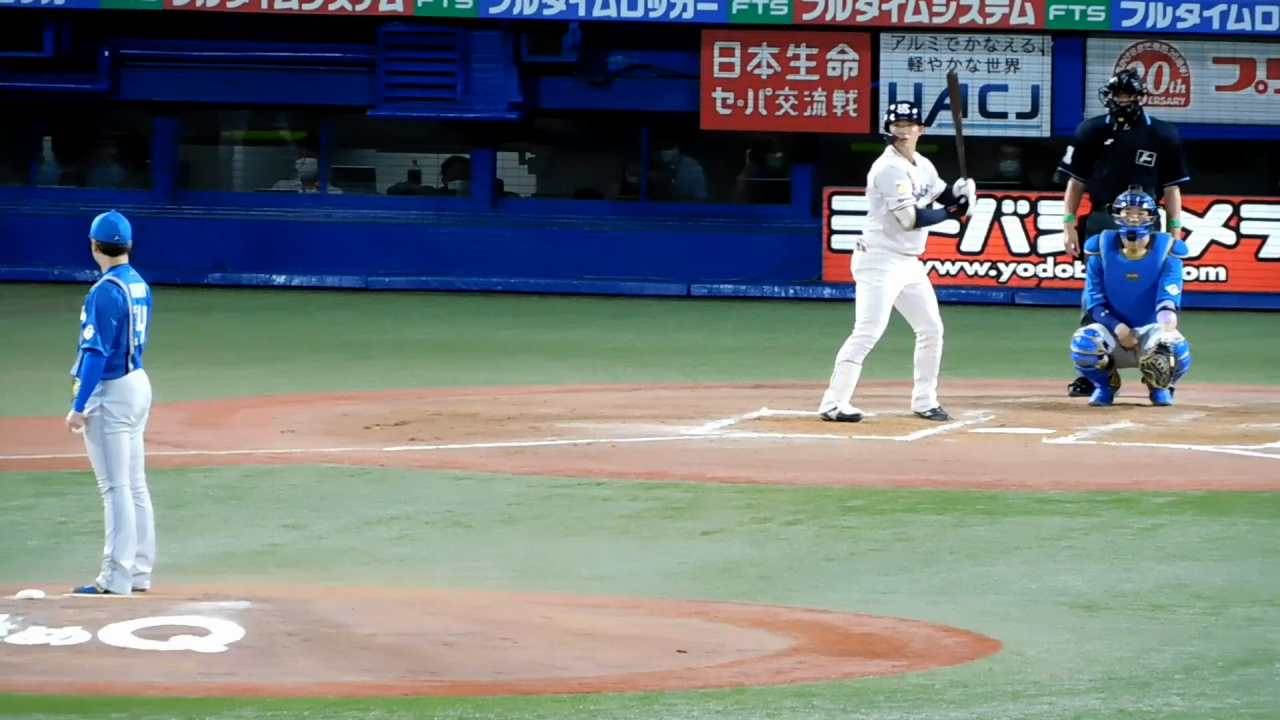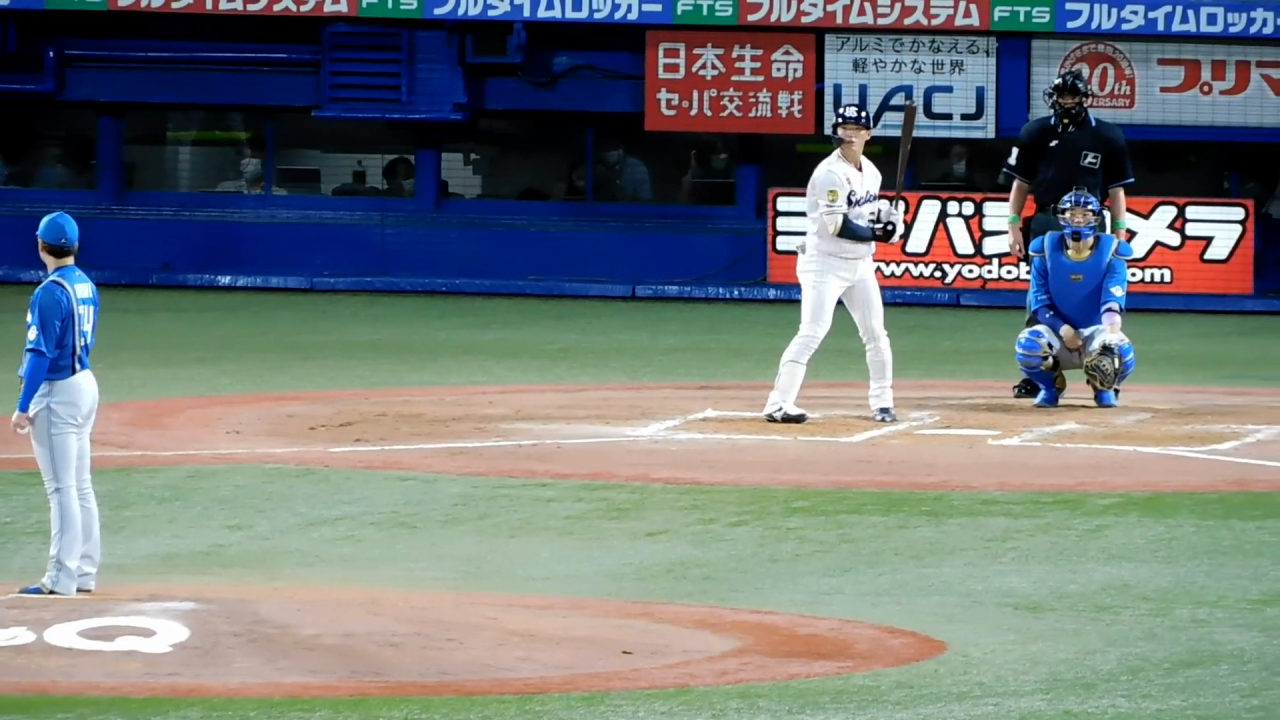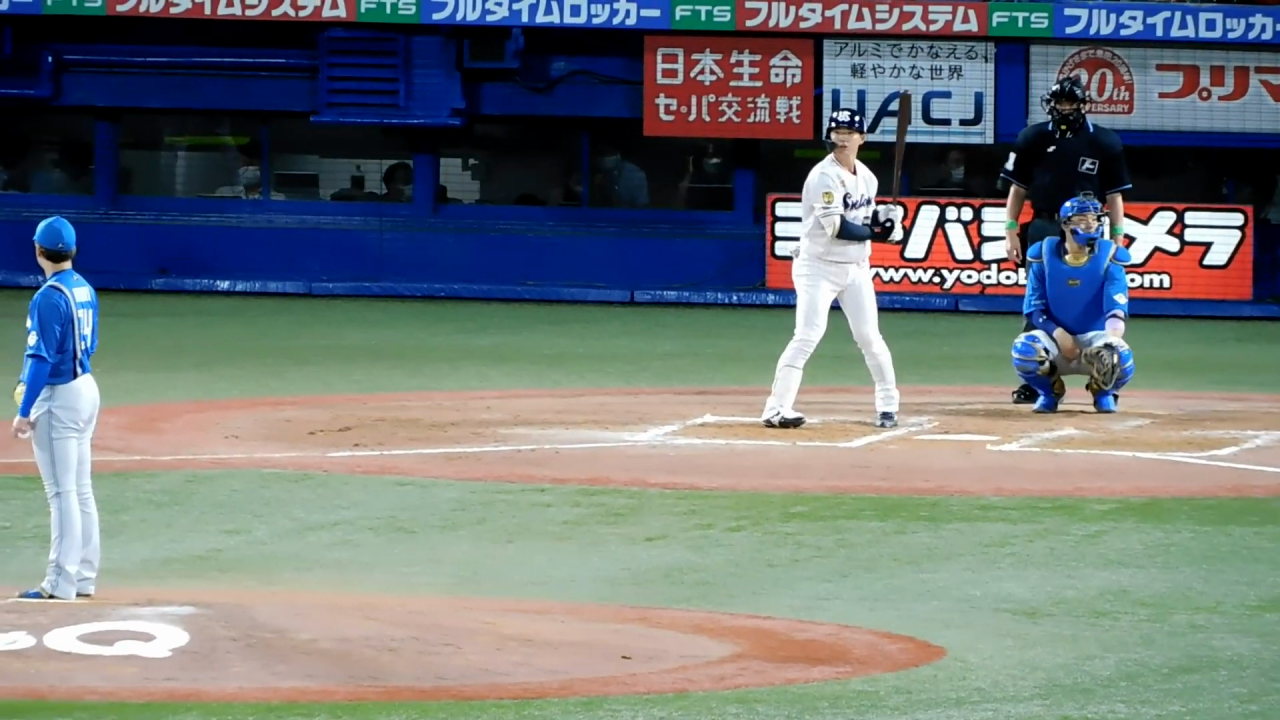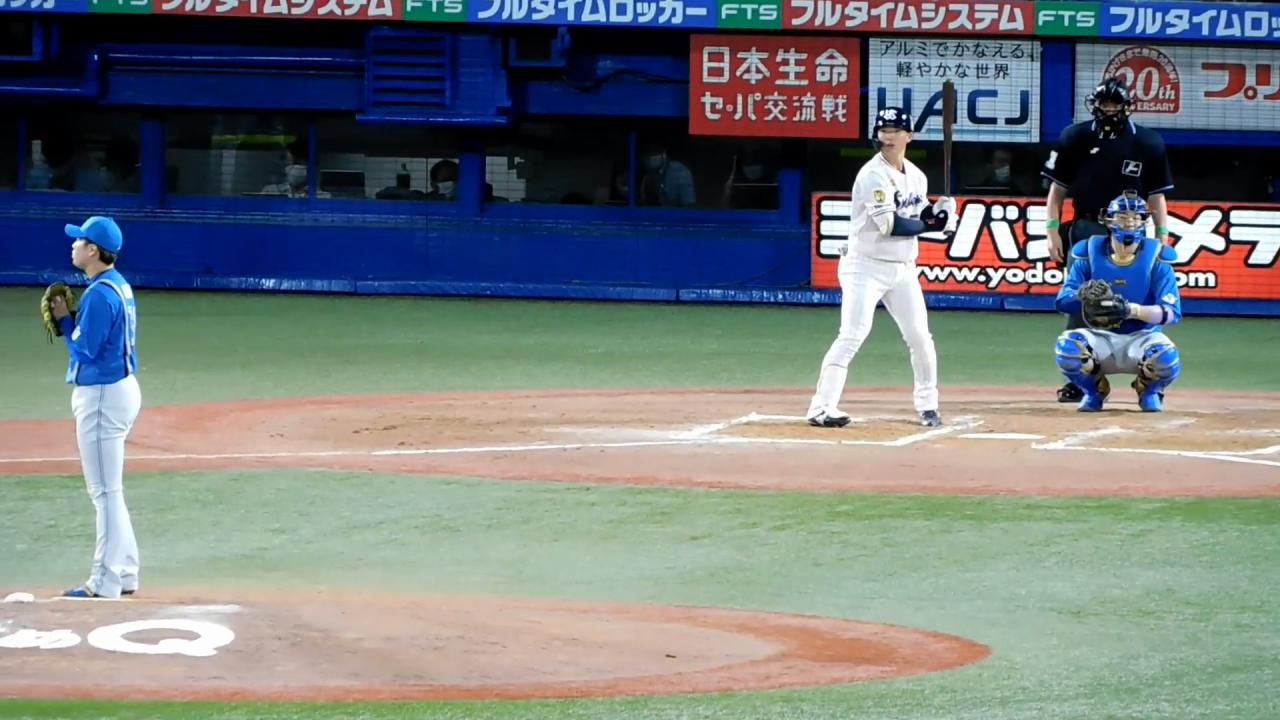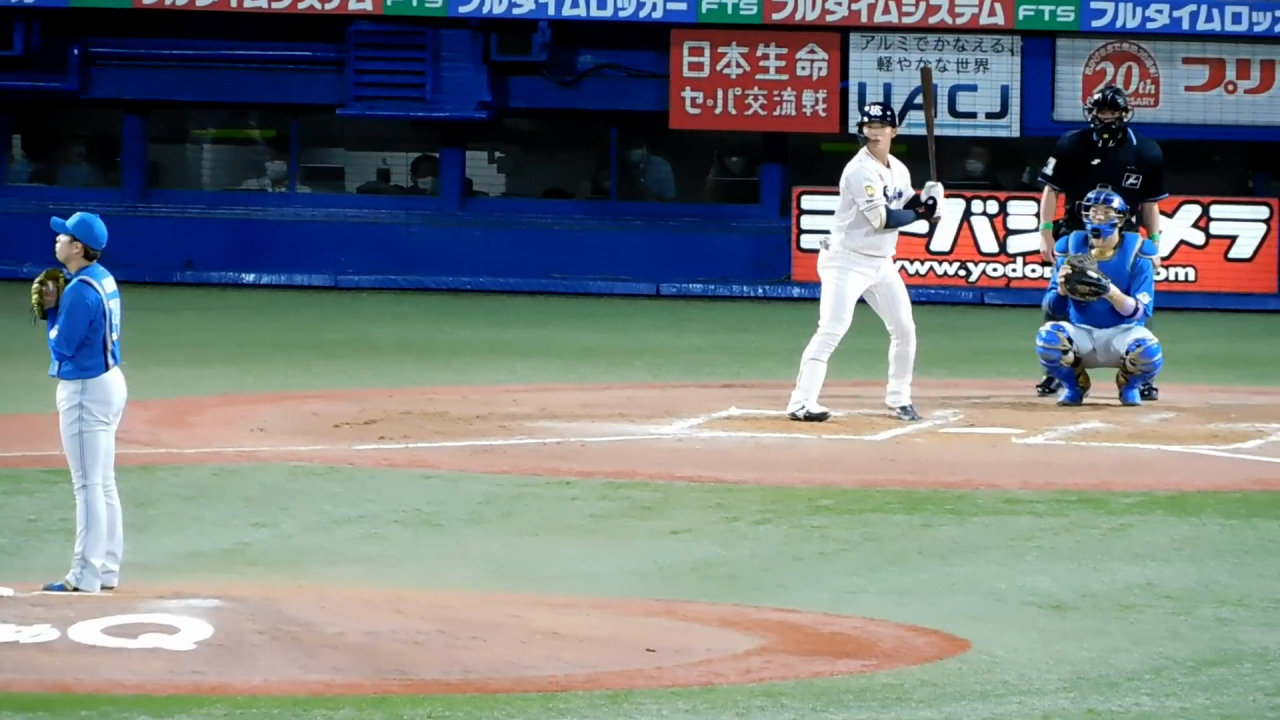
dt=0.5s
person 1, frame 1
left shoulder: (105, 290)
right shoulder: (139, 285)
left elbow: (97, 353)
left wrist: (79, 406)
left hip: (110, 392)
right hip: (136, 384)
left knee: (115, 488)
right knee: (134, 485)
left ankle: (117, 578)
right ankle: (138, 571)
person 1, frame 2
left shoulder: (50, 291)
right shoulder: (87, 285)
left elbow: (40, 354)
left wrist: (23, 407)
left hip: (57, 393)
right hip: (84, 384)
left knee: (61, 488)
right knee: (80, 486)
left ankle: (62, 579)
right ankle: (84, 571)
person 1, frame 3
left shoulder: (48, 297)
right shoulder: (85, 289)
left elbow: (42, 359)
left wrist: (25, 410)
left hip: (57, 398)
right hip: (84, 389)
left knee: (61, 493)
right knee: (81, 490)
left ankle: (61, 584)
right ankle: (83, 576)
person 1, frame 4
left shoulder: (99, 293)
right shoulder: (116, 285)
left elbow: (83, 351)
left wrist: (63, 319)
right wrist: (68, 318)
left hip: (102, 395)
right hip: (120, 389)
left knee: (106, 491)
right knee: (108, 489)
left ankle: (105, 583)
right ankle: (124, 572)
person 1, frame 5
left shoulder: (79, 290)
right shoulder: (102, 278)
left elbow: (62, 349)
left wrist: (52, 311)
right wrist: (57, 307)
left hip: (85, 390)
right hip: (107, 382)
left knee: (87, 486)
right knee: (103, 483)
left ankle: (85, 576)
right ankle: (106, 568)
person 2, frame 1
left shoulder: (1163, 134)
right shoulder: (1091, 131)
left elbow: (1172, 188)
right elbow: (1075, 182)
left wrist: (1174, 232)
right wrist: (1070, 225)
right hip: (1101, 223)
person 2, frame 2
left shoulder: (1108, 136)
right shoulder: (1036, 132)
left elbow: (1116, 190)
right elbow: (1021, 183)
left wrist: (1119, 234)
right wrist: (1014, 226)
right hip: (1046, 224)
person 2, frame 3
left shoulder: (1105, 142)
right shoulder: (1032, 138)
left elbow: (1114, 196)
right elbow: (1018, 188)
left wrist: (1117, 239)
right wrist: (1012, 231)
right hip: (1043, 230)
person 2, frame 4
left shoulder: (1148, 142)
right shoulder: (1074, 137)
left elbow: (1156, 196)
right elbow: (1058, 187)
left wrist: (1162, 238)
right wrist: (1053, 230)
right hip: (1085, 229)
person 2, frame 5
left shoulder: (1147, 152)
right shoulder: (1072, 144)
left elbow: (1150, 203)
right elbow: (1051, 190)
left wrist: (1154, 246)
right wrist: (1046, 235)
right hip: (1075, 234)
right ankle: (1054, 372)
person 3, frame 1
left shoulder: (922, 164)
right shoulder: (889, 168)
left elbow: (940, 195)
right elbow: (911, 219)
left wrist: (961, 192)
right wrist: (953, 210)
left hip: (909, 261)
right hip: (880, 260)
left knee: (931, 328)
right knee: (867, 331)
left ankle: (925, 400)
right ankle: (833, 403)
person 3, frame 2
left shoulder: (872, 172)
right shoulder: (830, 172)
right elbow: (837, 226)
left wrist: (885, 215)
right wrist: (879, 234)
left hip: (861, 264)
right hip: (824, 263)
left knee: (875, 333)
right knee: (812, 332)
left ankle: (882, 400)
right ankle: (779, 403)
person 3, frame 3
left shoulder: (866, 176)
right shoulder: (823, 176)
right elbow: (836, 228)
left wrist: (885, 217)
right wrist: (878, 233)
left hip: (856, 268)
right hip: (818, 267)
left knee: (869, 336)
right knee: (807, 337)
left ankle: (887, 404)
right ankle: (776, 408)
person 3, frame 4
left shoulder: (915, 175)
right shoulder: (872, 175)
left elbow: (920, 215)
right elbow: (890, 225)
left wrist: (938, 212)
right wrist: (933, 224)
left hip: (902, 268)
right hip: (866, 266)
left knee: (919, 335)
right knee: (852, 336)
left ankle: (927, 403)
right ankle: (821, 408)
person 3, frame 5
left shoulder: (898, 168)
right shoulder: (860, 169)
left elbow: (906, 205)
right elbow: (882, 219)
left wrist: (927, 197)
right wrist: (922, 212)
left hip: (882, 262)
right hip: (846, 259)
left knee: (904, 327)
right knee: (832, 330)
left ankle: (900, 398)
right ankle: (801, 402)
person 4, frame 1
left shoulder: (1167, 251)
right shoulder: (1101, 249)
left elbow: (1168, 301)
right elbow: (1095, 302)
left wrist: (1167, 337)
right wrist: (1119, 329)
left hip: (1152, 330)
right hip: (1112, 330)
left knee: (1177, 351)
right knee: (1082, 344)
left ankle: (1160, 386)
right ankle: (1105, 384)
person 4, frame 2
left shoulder: (1111, 252)
right shoulder: (1045, 250)
left elbow: (1113, 303)
right elbow: (1039, 303)
left wrist: (1111, 338)
right wrist: (1064, 330)
left hip: (1096, 331)
right hip: (1057, 331)
left knee: (1122, 353)
right knee: (1027, 344)
left ankle: (1105, 388)
right ankle: (1050, 386)
person 4, frame 3
left shoulder: (1109, 258)
right shoulder: (1043, 256)
left elbow: (1117, 308)
right elbow: (1033, 307)
left wrist: (1112, 342)
right wrist: (1058, 334)
left hip: (1096, 339)
right hip: (1055, 339)
left knee: (1122, 359)
right knee: (1023, 349)
left ankle: (1103, 391)
right ankle: (1049, 392)
person 4, frame 4
left shoulder: (1156, 258)
right shoulder: (1089, 253)
left elbow: (1171, 311)
right elbow: (1062, 300)
left wrist: (1132, 310)
right wrist: (1088, 298)
left hip: (1142, 338)
right hip: (1100, 338)
left knee: (1167, 358)
right knee: (1066, 346)
left ankle: (1149, 390)
right ankle: (1094, 390)
person 4, frame 5
left shoulder: (1136, 254)
right shoulder: (1072, 249)
left elbow: (1142, 311)
right elbow: (1054, 308)
left wrist: (1111, 291)
right wrist: (1062, 288)
left hip: (1123, 333)
right hip: (1083, 333)
left knee: (1149, 353)
right knee: (1047, 337)
left ankle: (1129, 385)
right ankle: (1075, 385)
